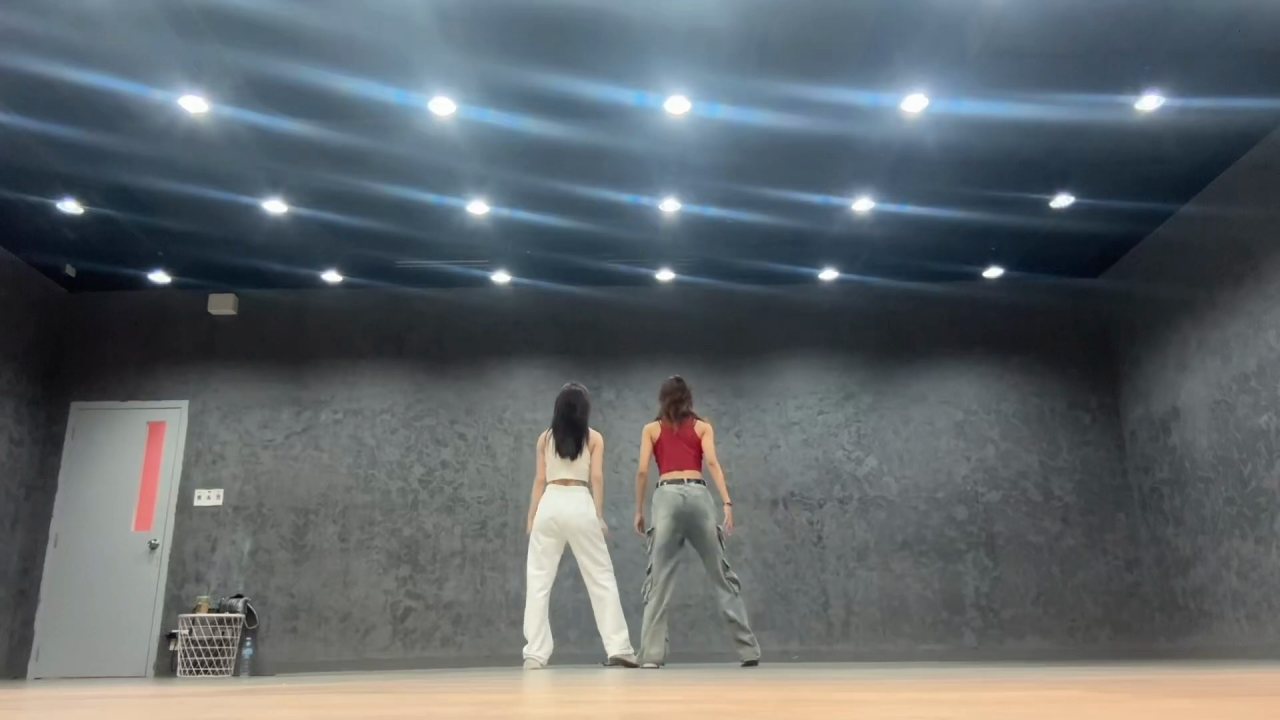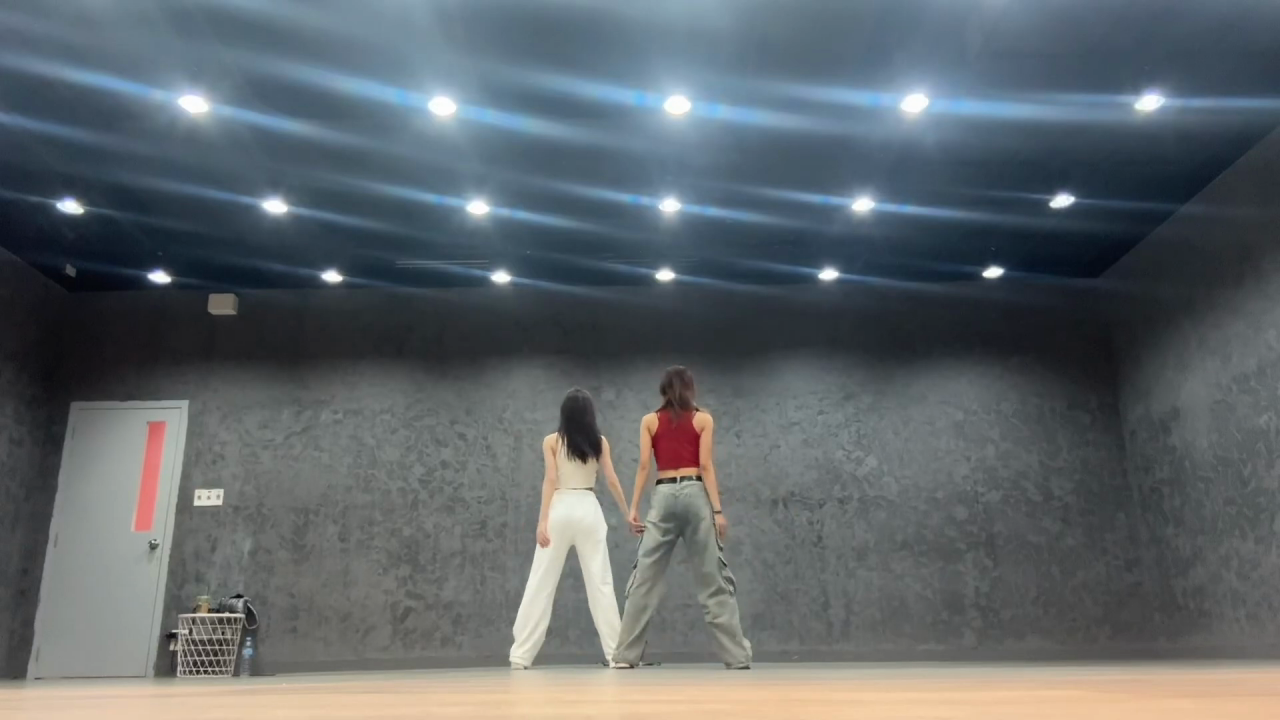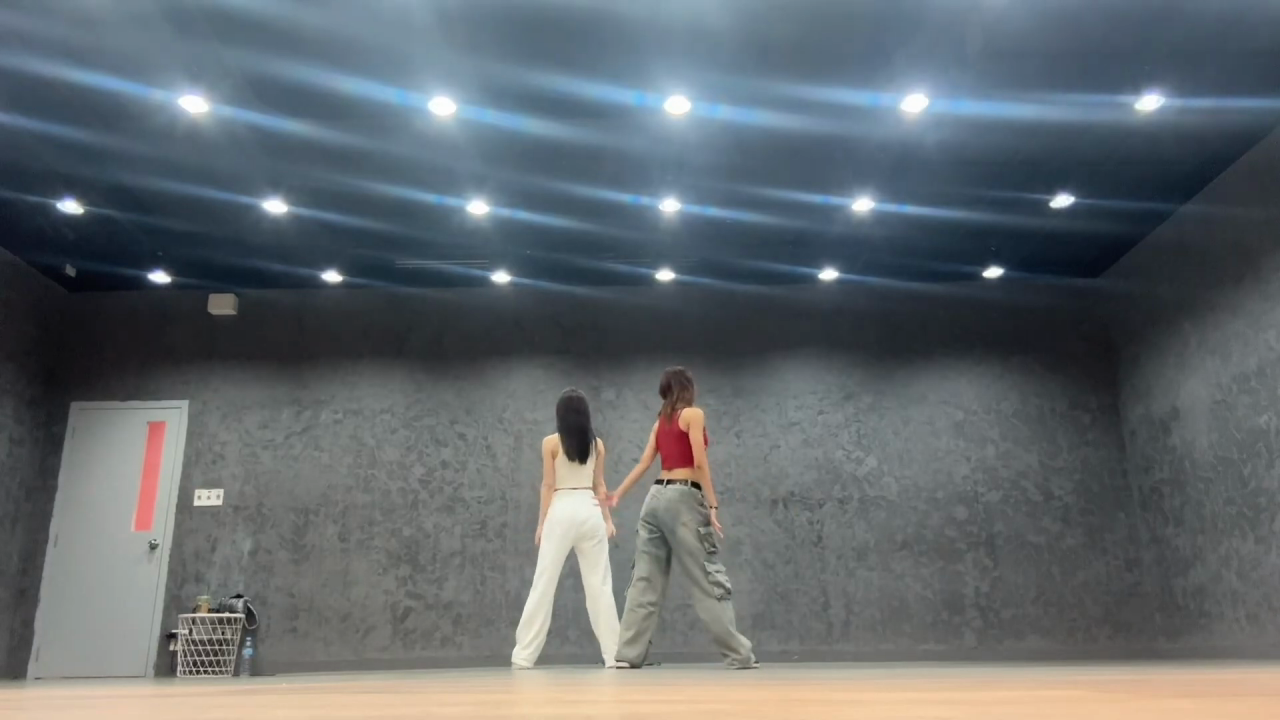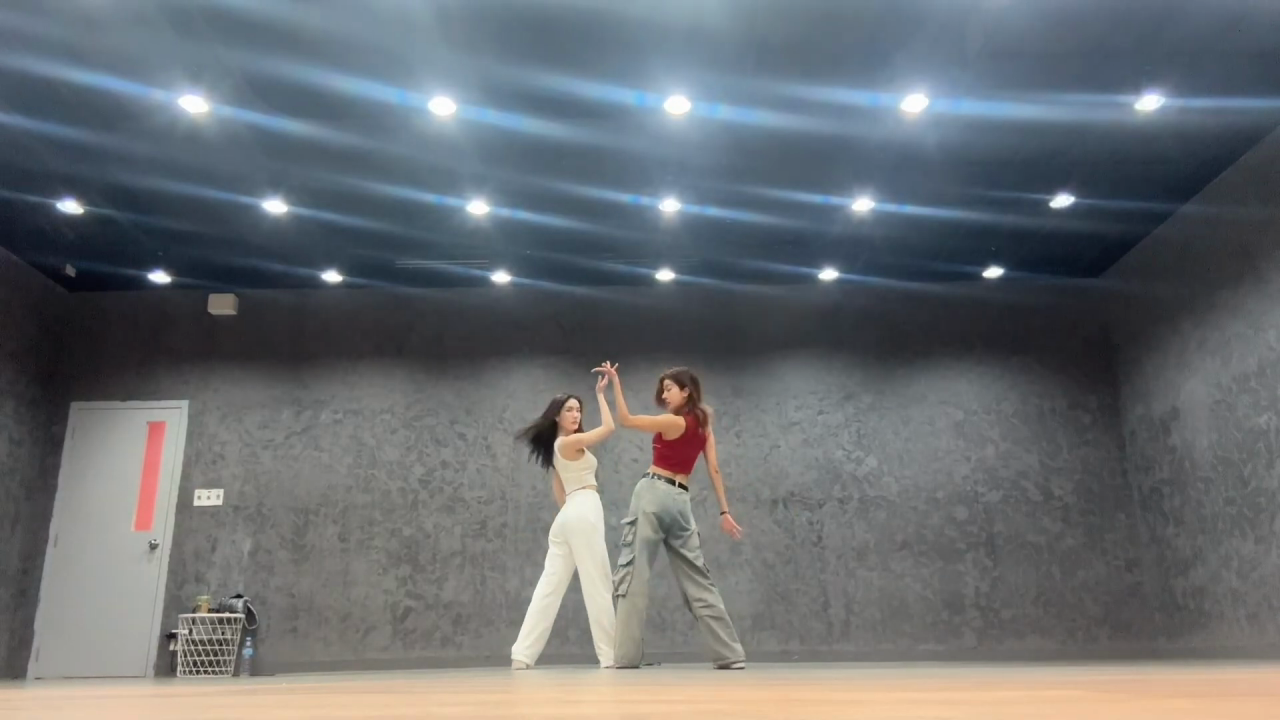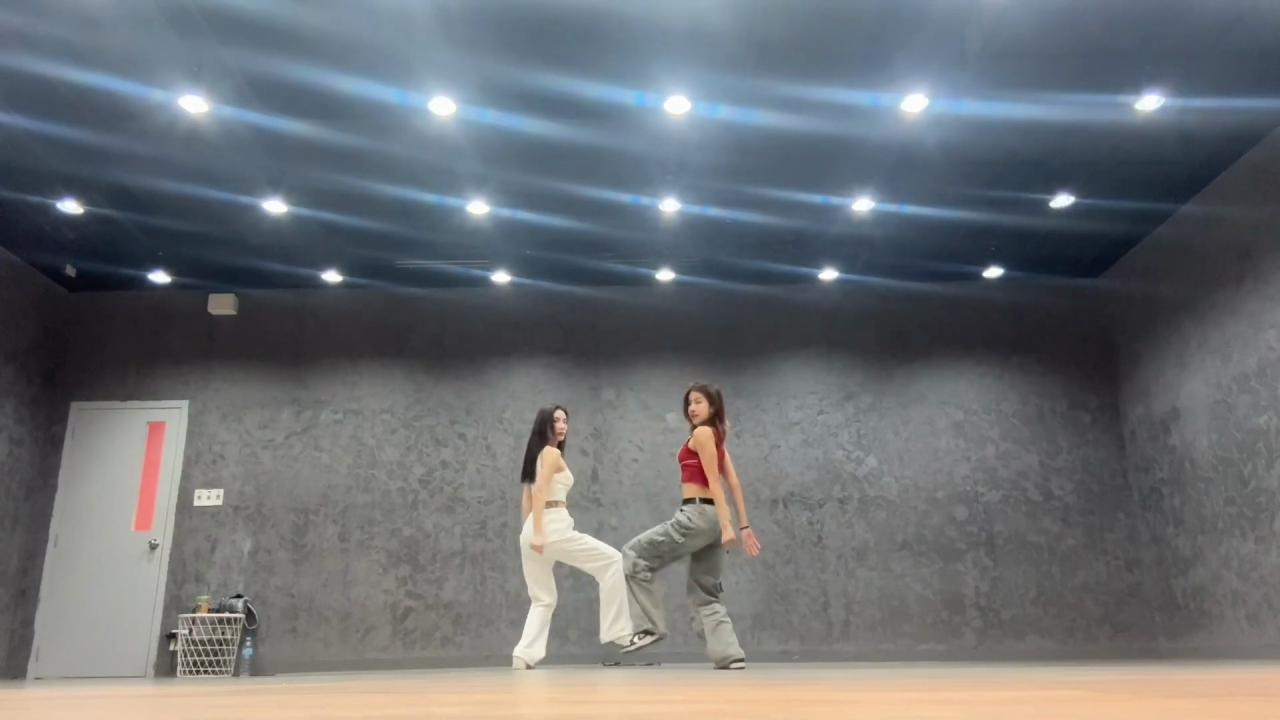
dt=0.7s
person 1, frame 1
left shoulder: (651, 429)
right shoulder: (702, 426)
left elbow: (643, 471)
right elbow: (712, 462)
left wrist: (639, 511)
right wrist: (727, 503)
left hip: (666, 497)
right hip: (697, 495)
left knee: (659, 578)
right knee: (721, 575)
left ankle: (652, 655)
right ankle: (748, 650)
person 1, frame 2
left shoulder: (650, 421)
right shoulder: (703, 419)
left elbow: (644, 466)
right elbow: (706, 466)
left wrist: (633, 507)
right wrist: (718, 510)
left hip: (663, 496)
right hip: (695, 495)
left knee: (645, 577)
right knee: (714, 578)
left ankle: (625, 655)
right ankle: (737, 655)
person 1, frame 3
left shoulder: (661, 421)
right shoulder: (693, 414)
left elbow: (645, 462)
right elbow: (699, 463)
left wrist: (618, 493)
right wrist: (712, 506)
left hip: (655, 498)
right hip: (683, 499)
left knee: (645, 581)
right knee: (708, 579)
left ankle: (628, 654)
right ankle: (739, 655)
person 1, frame 4
left shoulder: (674, 423)
right shoulder: (704, 423)
left elbow: (625, 420)
right elbow: (714, 470)
left wrist: (615, 382)
right wrist: (724, 511)
left hip: (652, 494)
right hip: (679, 501)
left knee: (633, 573)
right knee: (697, 579)
left ankle: (626, 655)
right ankle: (730, 654)
person 1, frame 5
left shoulder: (702, 433)
right shoulder: (717, 436)
left elbow: (714, 481)
right elbow: (735, 483)
left wrist: (726, 525)
right wrist: (745, 526)
left hip: (698, 514)
right hip: (711, 517)
left knee: (634, 554)
right knee: (706, 594)
left ankle: (649, 626)
right ankle: (729, 654)
person 2, frame 1
left shoulder: (545, 438)
right shoulder: (594, 438)
left elbow: (540, 480)
right elbow: (596, 478)
left wrist: (531, 517)
right wrist: (599, 516)
left hip: (550, 504)
right hip: (579, 504)
left knee: (539, 582)
right knee: (601, 578)
left ankle: (535, 654)
right ankle: (618, 647)
person 2, frame 2
left shoulder: (552, 441)
right shoulder: (600, 441)
left elbow: (550, 482)
right elbow: (612, 480)
left wrist: (543, 520)
right wrist: (628, 514)
left hip: (560, 510)
right hip: (589, 510)
left knee: (540, 584)
right knee: (601, 584)
left ankle: (521, 655)
right ankle: (617, 653)
person 2, frame 3
left shoulder: (551, 442)
right shoulder: (596, 443)
left elbow: (548, 484)
right elbow: (599, 484)
left wrist: (542, 523)
right wrist: (608, 519)
left hip: (561, 511)
right hip: (589, 511)
left knee: (544, 584)
right knee: (599, 585)
left ankle: (524, 656)
right ankle: (614, 654)
person 2, frame 4
left shoulder: (554, 448)
right shoulder: (570, 442)
right elbow: (609, 427)
right wrist: (600, 394)
left hip: (567, 516)
right hip: (584, 512)
left knee: (550, 586)
right knee: (597, 585)
left ankle: (523, 653)
right ankle: (610, 655)
person 2, frame 5
left shoulder: (535, 456)
right shoulder: (552, 453)
right elbow: (541, 491)
right wrist: (539, 533)
left hip: (530, 532)
right hip: (553, 526)
left knee: (542, 600)
right knee: (613, 561)
left ankle: (524, 655)
right ankle: (618, 630)
